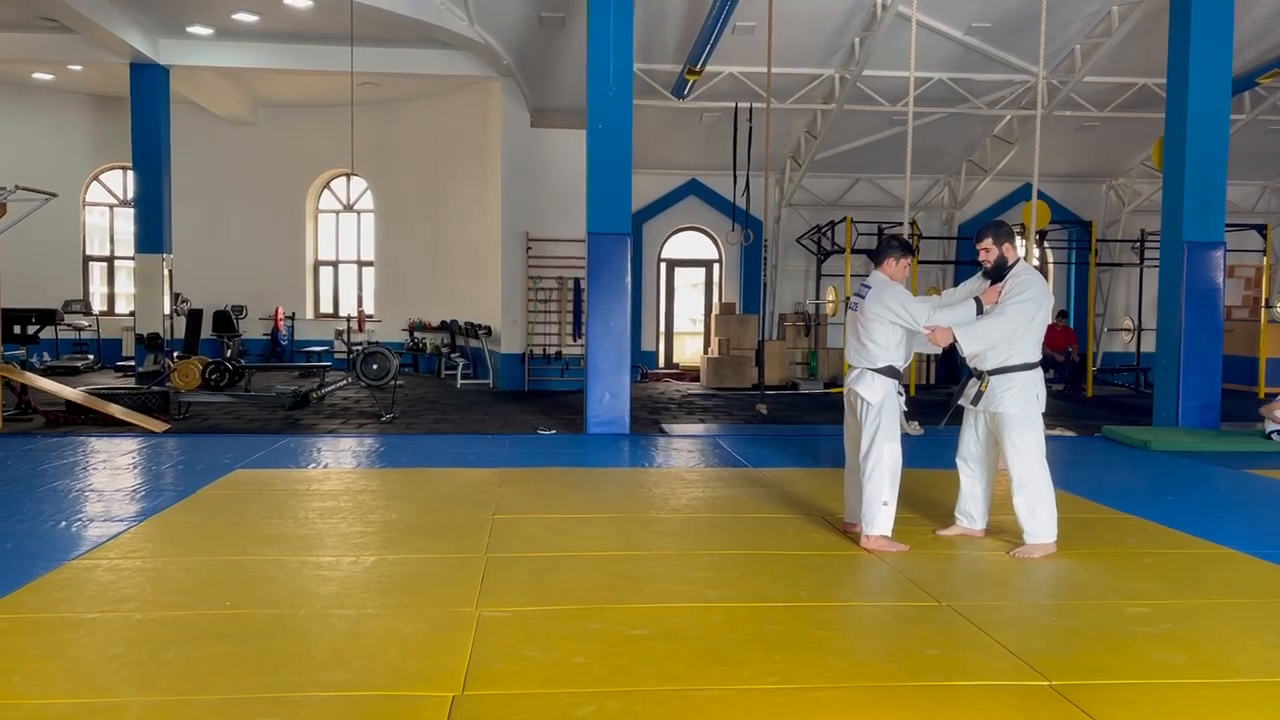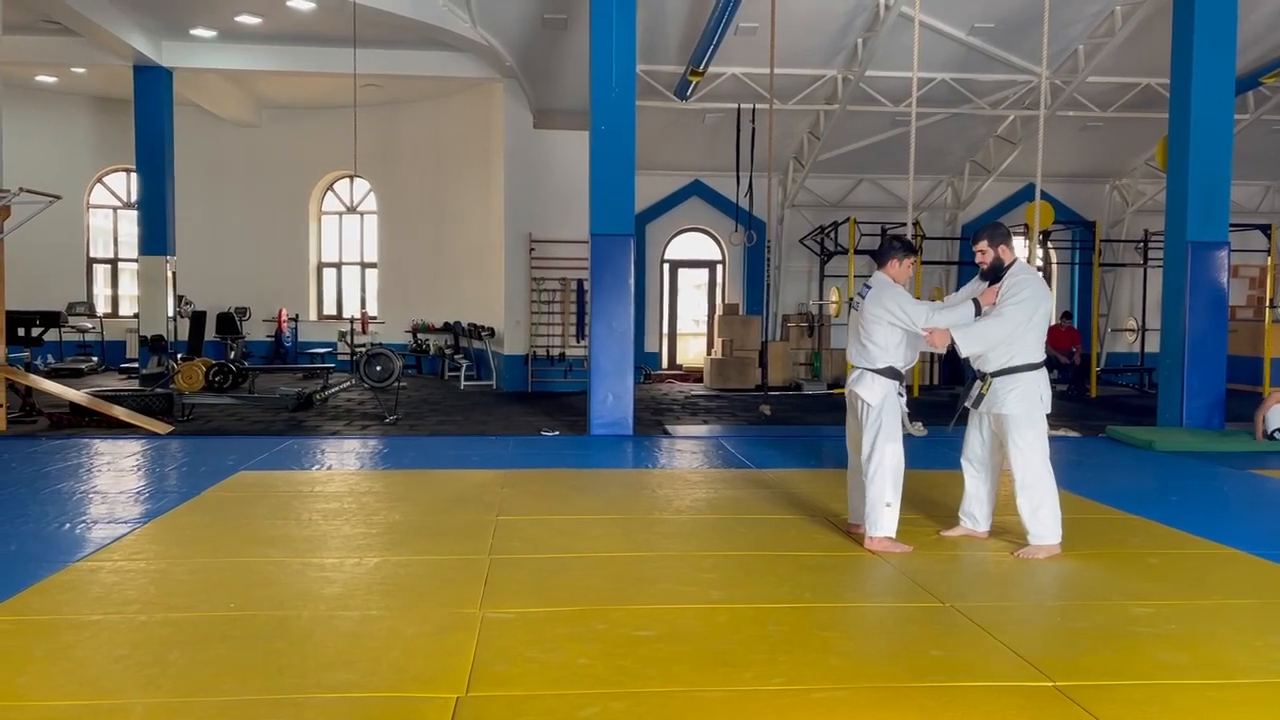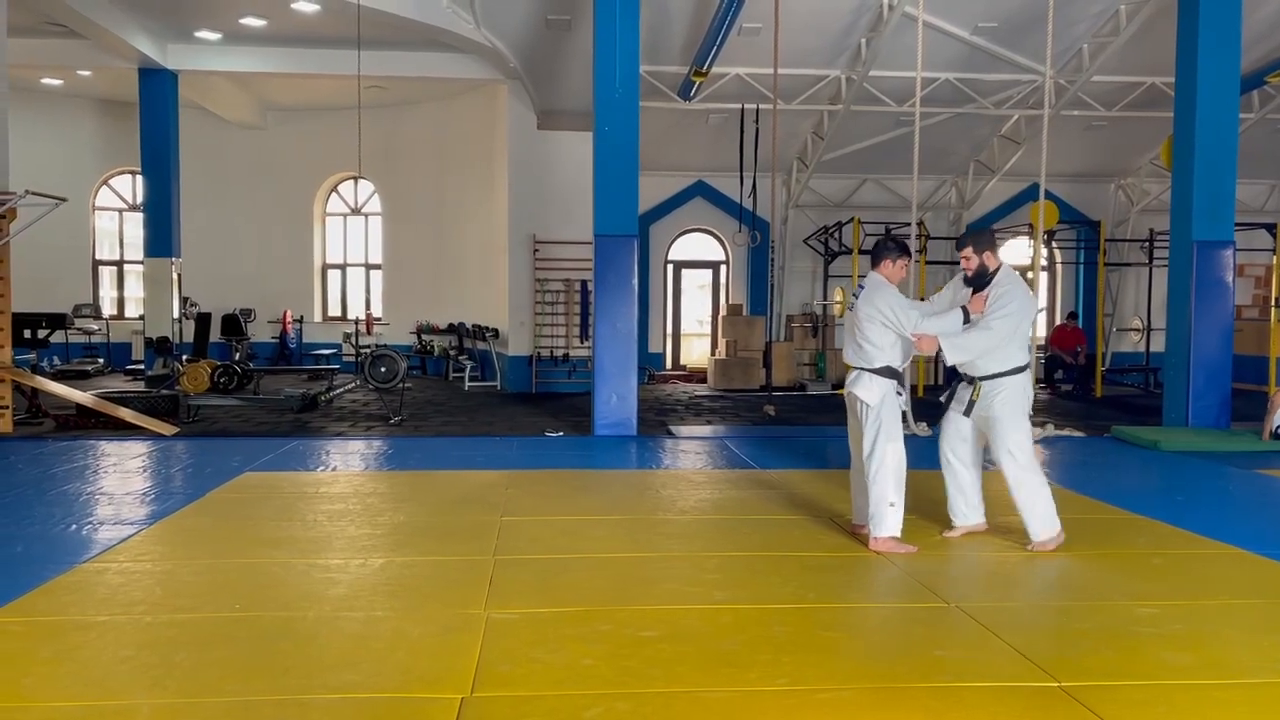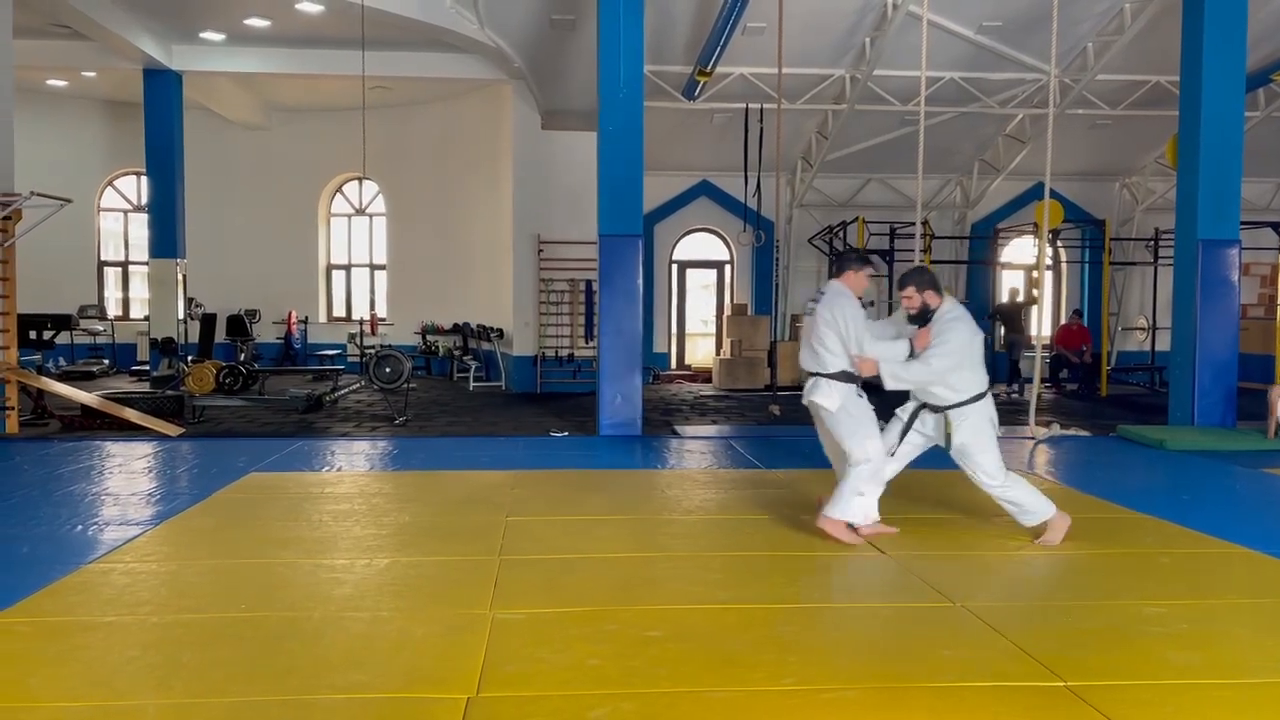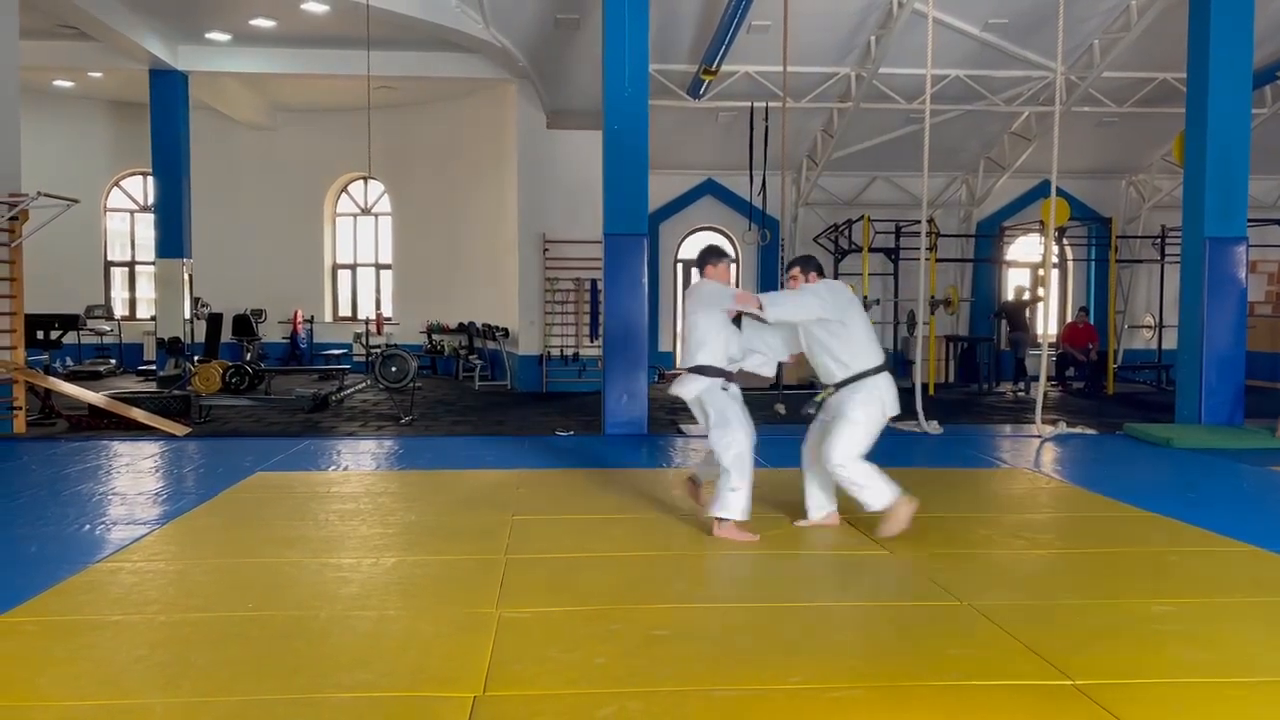
dt=0.4s
person 1, frame 1
left shoulder: (1030, 285)
right shoulder: (985, 280)
left elbow: (999, 326)
right elbow: (949, 301)
left wrist: (954, 334)
left hip: (1015, 387)
right hip: (983, 385)
left knee: (1024, 463)
right knee: (972, 457)
left ankle: (1043, 538)
right ankle: (971, 521)
person 1, frame 2
left shoulder: (1028, 284)
right shoulder: (986, 281)
left elbow: (997, 327)
right elbow: (952, 306)
left wrist: (951, 336)
left hip: (1020, 387)
right hip: (989, 386)
left knee: (1028, 464)
right knee: (977, 458)
left ankle: (1047, 539)
right ankle: (975, 523)
person 1, frame 3
left shoulder: (1012, 292)
right shoulder: (966, 283)
left elbow: (986, 336)
right elbow: (934, 308)
left wrist: (940, 343)
left hip: (1004, 389)
right hip: (971, 387)
left knee: (1016, 462)
right knee: (955, 451)
left ankle: (1048, 531)
right ankle: (970, 519)
person 1, frame 4
left shoulder: (958, 328)
right shoulder: (921, 315)
left elbow: (927, 369)
left wrist: (879, 367)
left hip: (966, 414)
right hip: (927, 410)
left knee: (993, 478)
right knee: (886, 454)
left ankle: (1055, 518)
person 1, frame 5
left shoulder: (832, 293)
right shoulder: (811, 302)
left elbow: (798, 302)
left wrist: (760, 302)
left hip: (869, 390)
right hip: (845, 391)
left knee: (837, 458)
right knee: (815, 449)
left ankle: (896, 503)
right ankle: (823, 512)
person 2, frame 1
left shoulder: (865, 291)
right shoulder: (889, 293)
left elbow: (909, 326)
right elbow: (932, 318)
right wrist: (980, 302)
left hip: (860, 380)
right hip: (878, 384)
left knee: (860, 454)
right knee: (883, 456)
left ankle: (855, 518)
right ankle: (874, 533)
person 2, frame 2
left shoulder: (870, 290)
right shoulder: (889, 295)
left elbow: (920, 313)
right elbow: (931, 319)
right wrist: (979, 303)
left hip: (862, 381)
right hip: (879, 385)
left knee: (863, 456)
right knee: (885, 458)
left ankle: (859, 520)
right ankle: (877, 534)
person 2, frame 3
left shoulder: (868, 291)
right shoulder: (883, 294)
left elbow: (916, 311)
right elbow: (920, 326)
left wrist: (958, 304)
right wrist: (967, 311)
left hip: (862, 381)
right hip: (878, 385)
left knee: (866, 456)
right knee: (887, 458)
left ankle: (863, 520)
right ankle: (882, 534)
person 2, frame 4
left shoulder: (825, 299)
right shoulder: (844, 302)
left elbow: (863, 334)
right elbow: (865, 348)
right wrist: (911, 344)
left hip: (822, 387)
right hip: (837, 390)
left knee: (847, 455)
right knee: (870, 455)
left ankle: (865, 518)
right ankle: (834, 516)
person 2, frame 5
left shoulder: (711, 299)
right shoulder: (704, 292)
left elbow: (740, 342)
left wrist: (785, 348)
left hip: (717, 383)
right hip: (706, 383)
left knee: (737, 438)
right knee: (736, 445)
left ankle: (699, 479)
right ankle: (725, 520)
